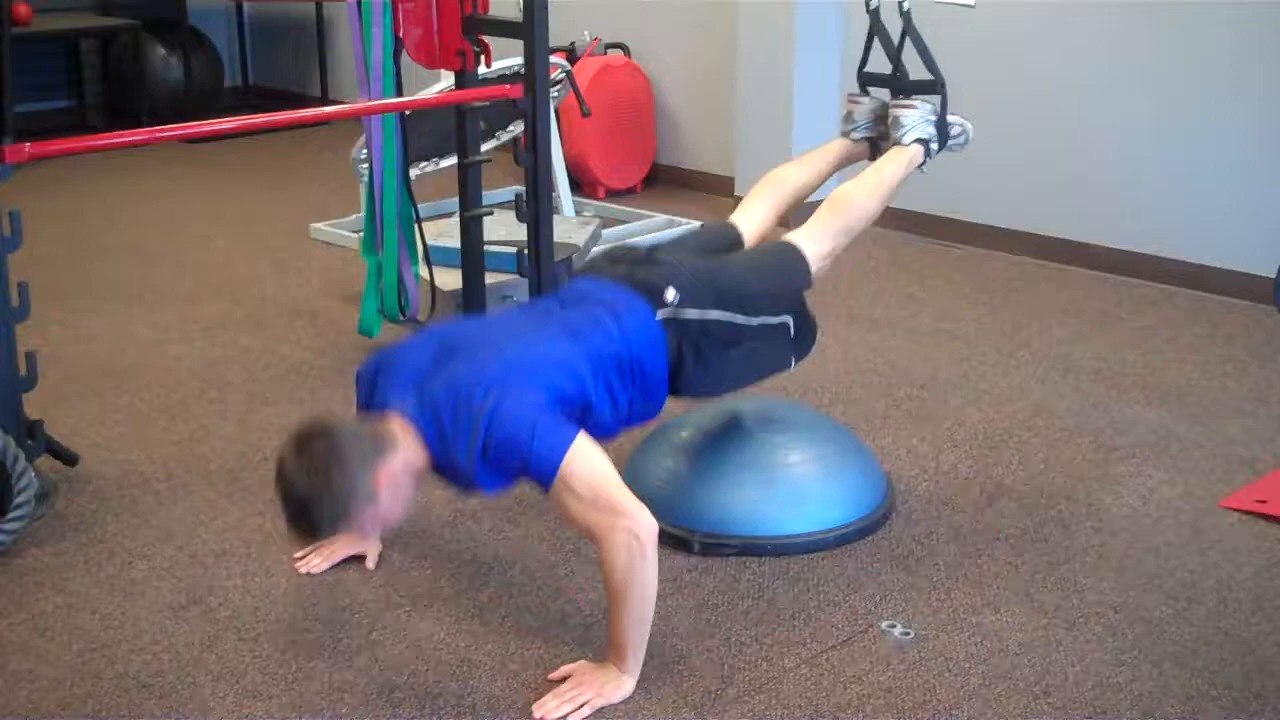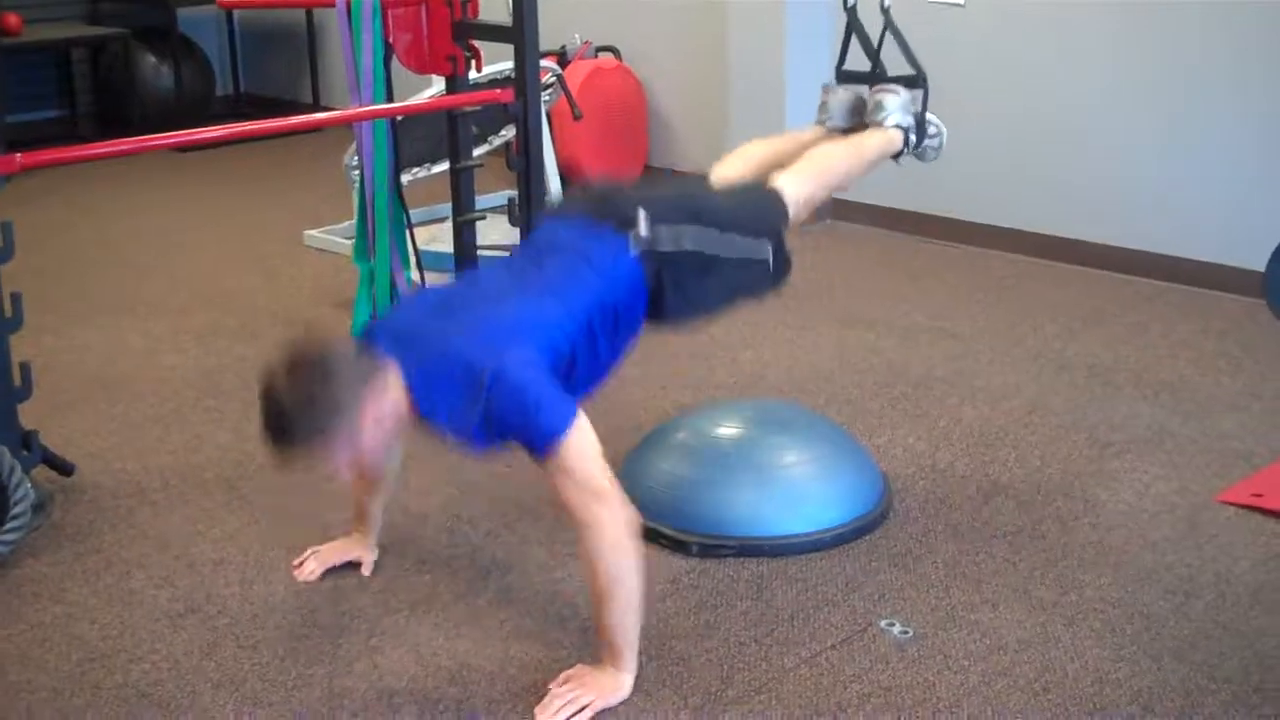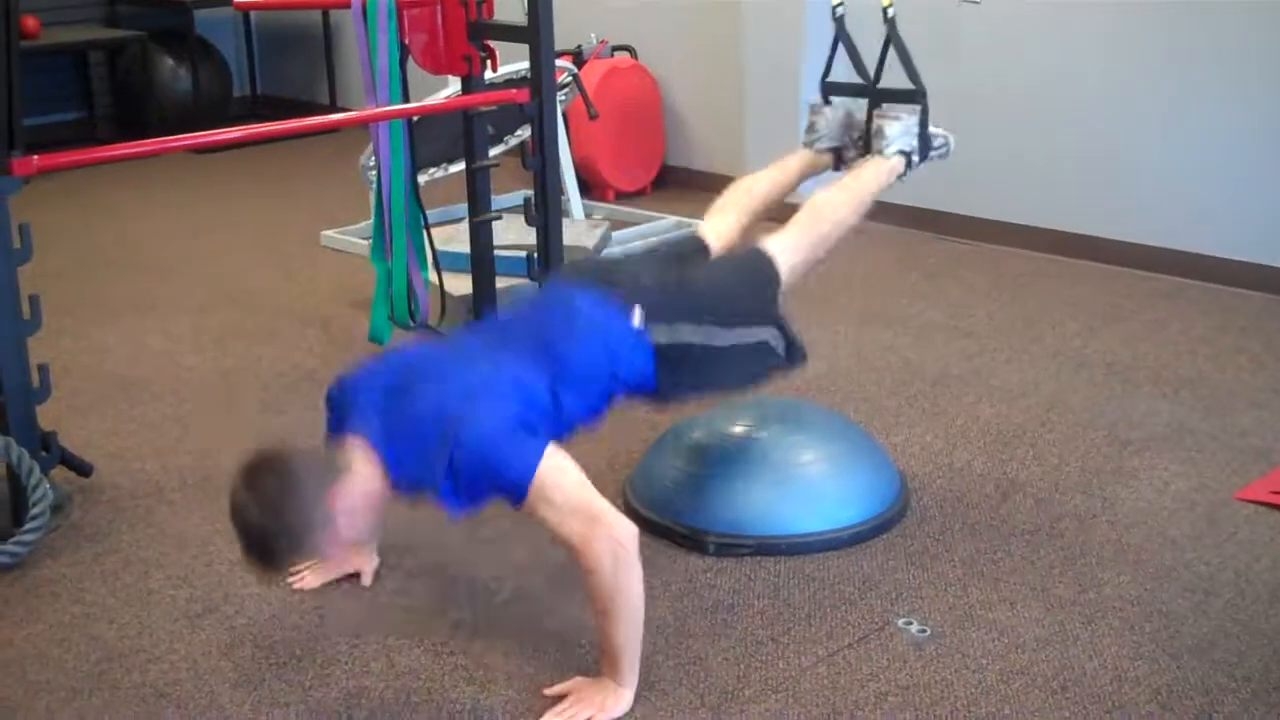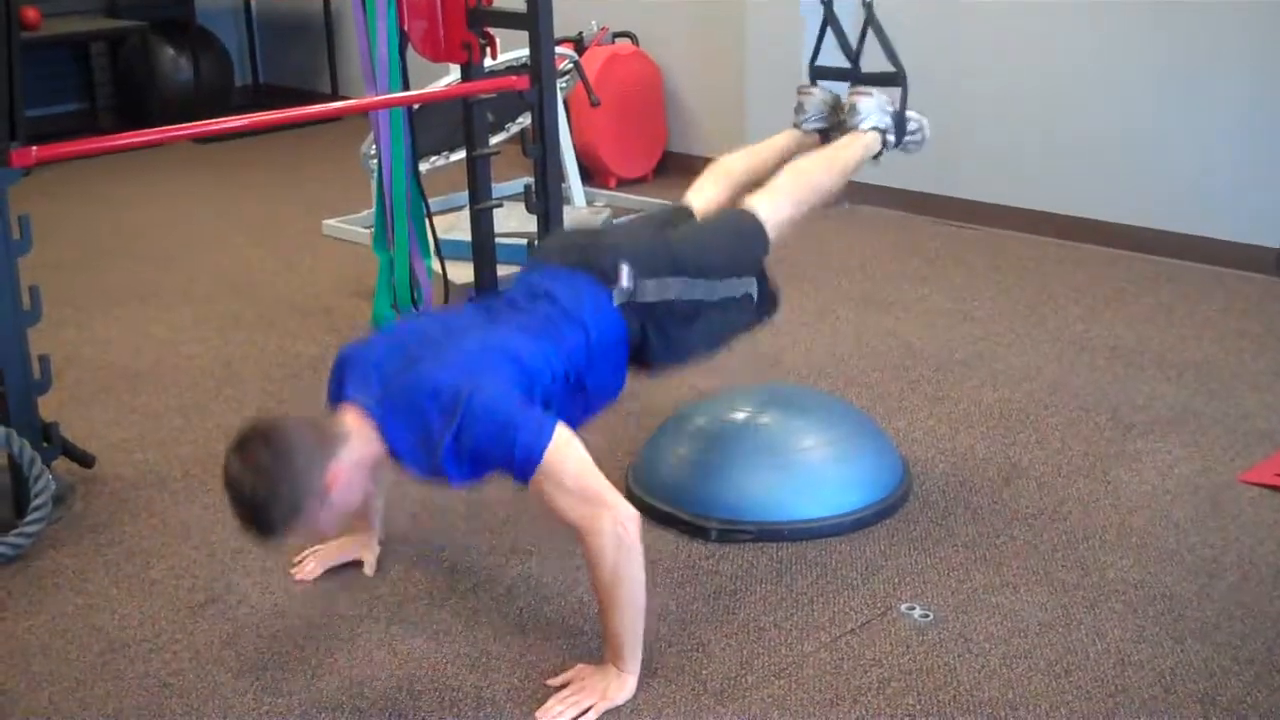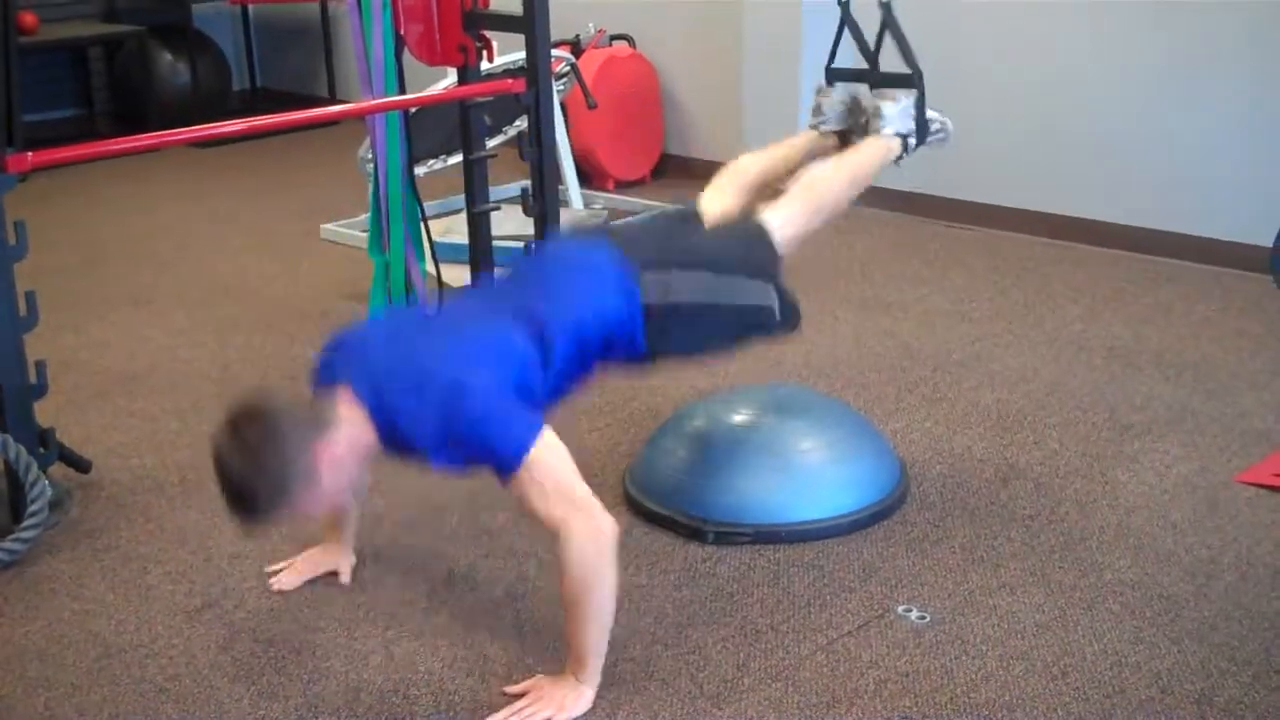
dt=0.5s
person 1, frame 1
left shoulder: (496, 428)
right shoulder: (389, 378)
left elbow: (632, 530)
right wrist: (359, 530)
left hip: (670, 328)
right hip: (608, 289)
left knee: (803, 252)
right knee: (745, 229)
left ankle: (912, 139)
right ankle: (858, 133)
person 1, frame 2
left shoulder: (496, 382)
right shoulder: (378, 351)
left elbow: (610, 521)
right elbow: (367, 437)
right wrist: (361, 532)
left hip: (639, 256)
right hip: (584, 229)
left knee: (773, 205)
right knee: (722, 188)
left ankle: (890, 125)
right ankle: (835, 121)
person 1, frame 3
left shoulder: (461, 452)
right shoulder: (356, 395)
left elbow: (611, 538)
right wrist: (358, 549)
left hip: (639, 336)
right hip: (572, 301)
left knee: (777, 259)
right knee: (713, 240)
left ankle: (892, 149)
right ankle: (824, 144)
person 1, frame 4
left shoulder: (468, 420)
right shoulder: (356, 375)
left elbow: (613, 523)
right wrist: (364, 528)
left hip: (621, 305)
right hip: (561, 280)
left knee: (758, 224)
right knee: (699, 210)
left ankle: (869, 126)
right ankle: (810, 123)
person 1, frame 5
left shoulder: (454, 408)
right shoulder: (341, 368)
left elbow: (586, 529)
right wrist: (337, 541)
left hip: (633, 299)
right hip: (565, 270)
left knee: (774, 233)
right knee: (711, 215)
left ankle: (890, 131)
right ankle: (829, 124)
